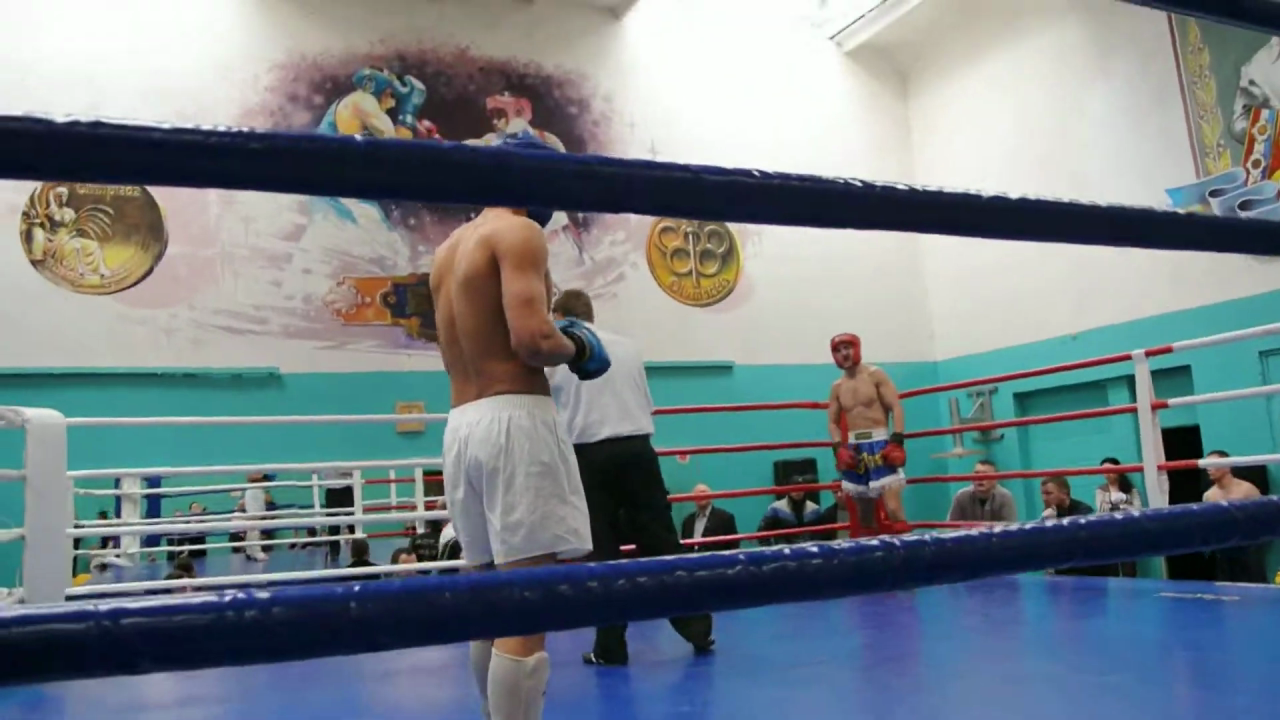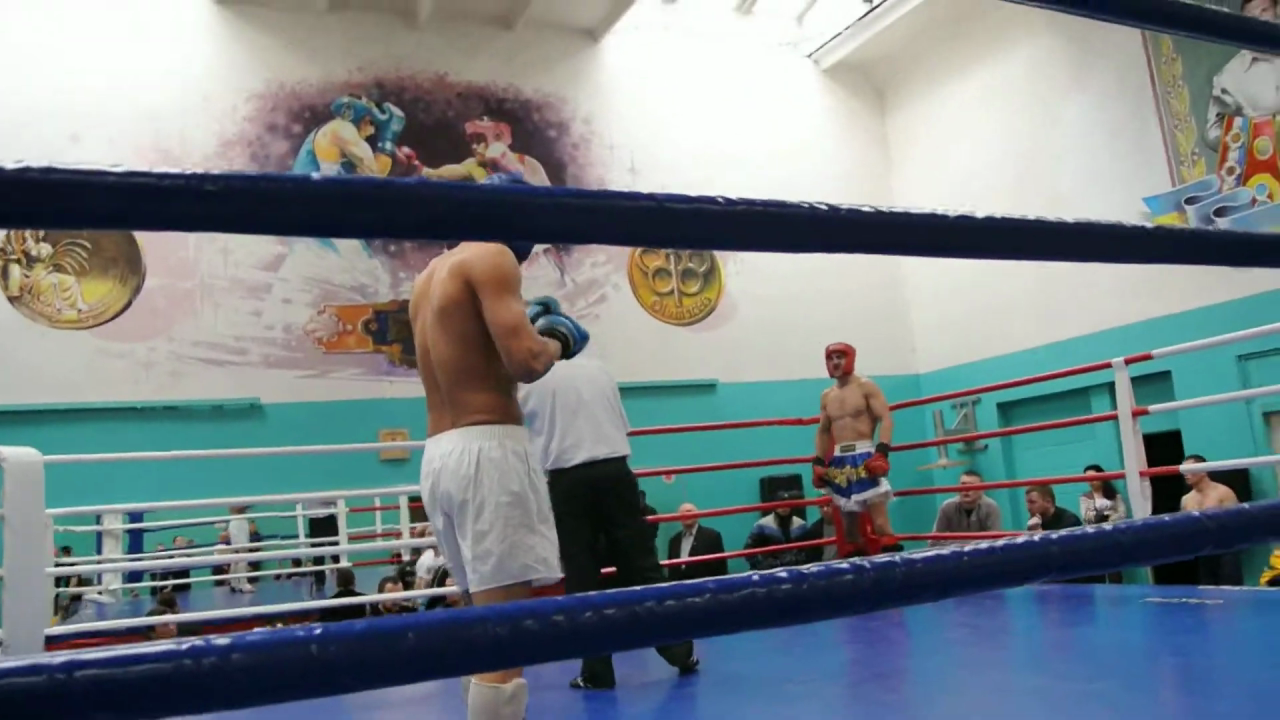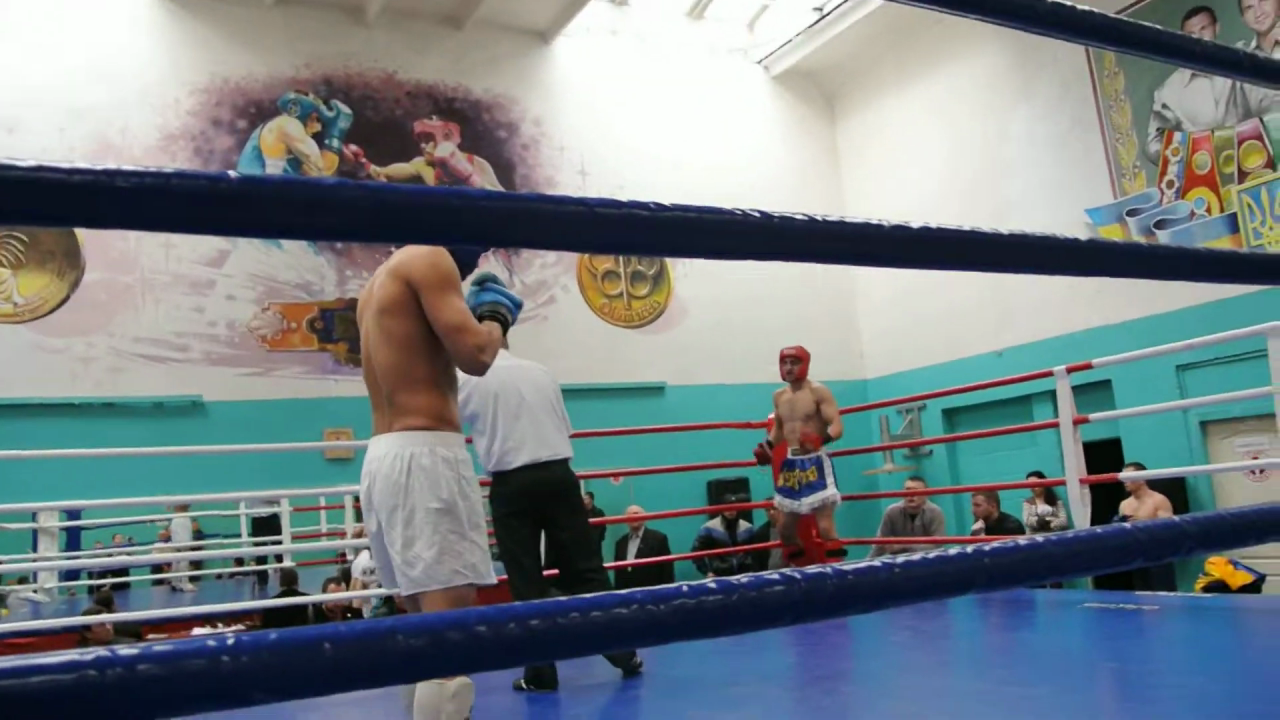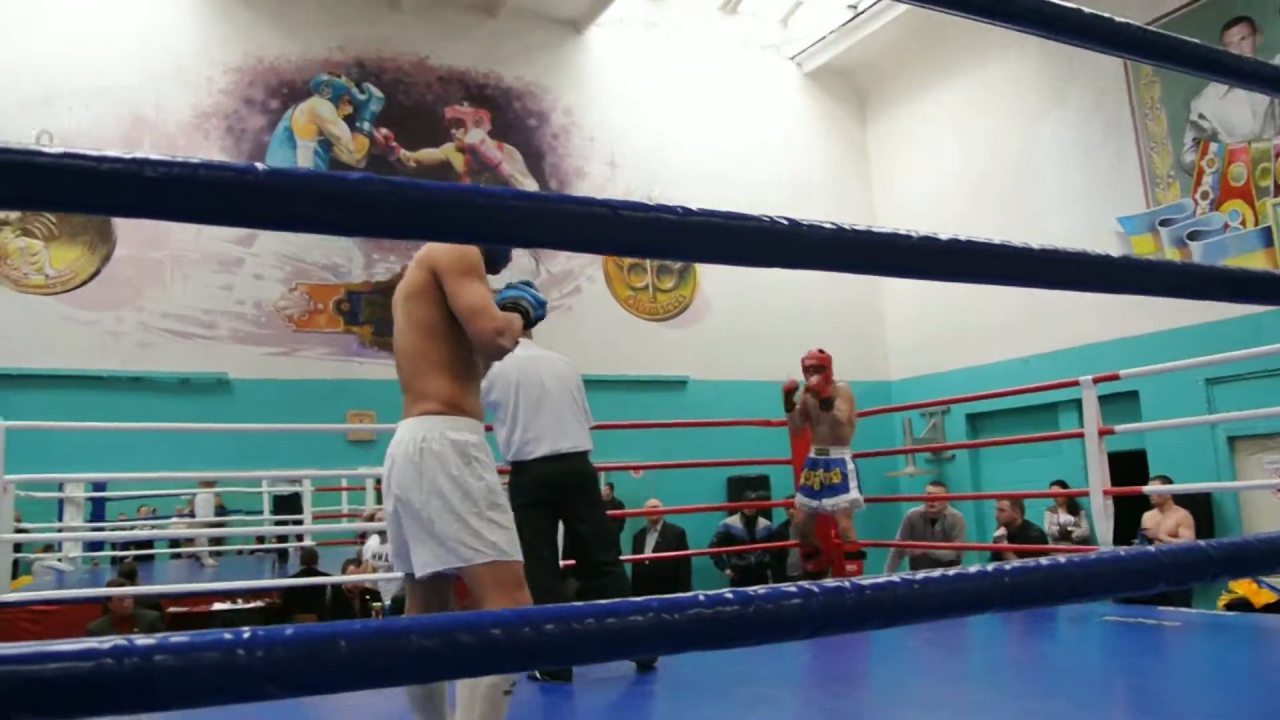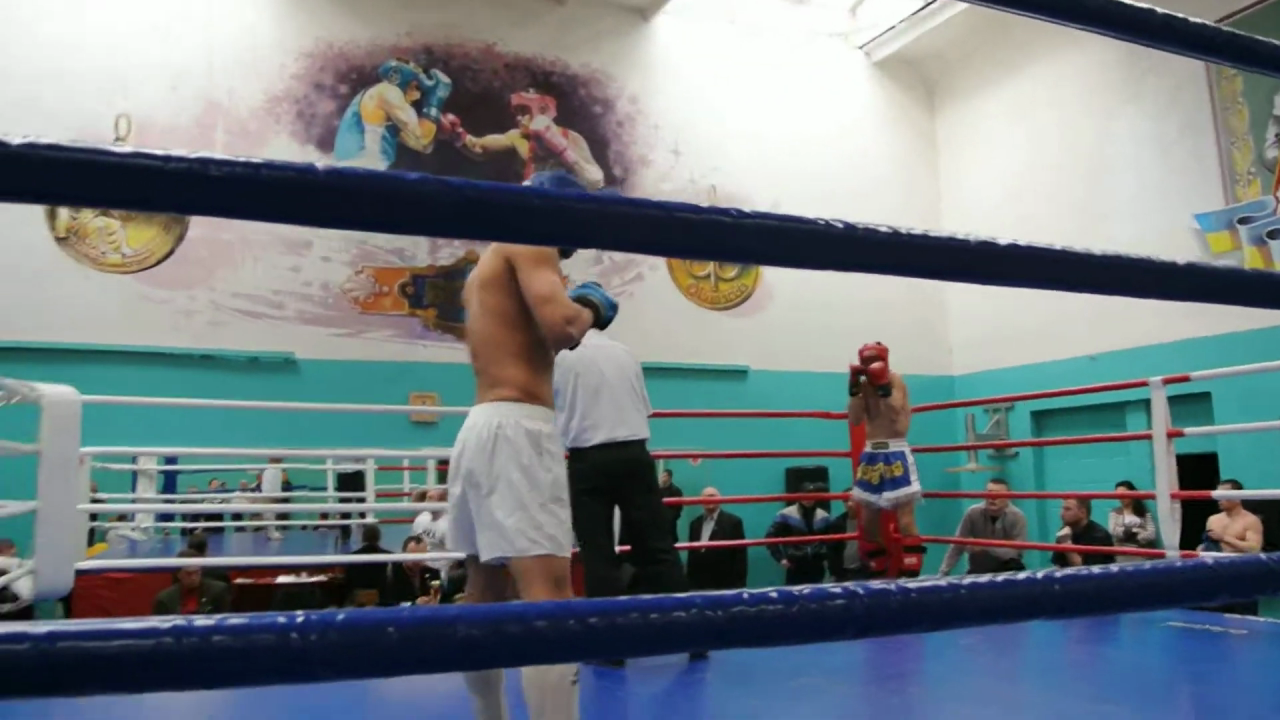
dt=0.2s
person 1, frame 1
left shoulder: (448, 249)
right shoulder: (517, 232)
right elbow: (533, 338)
right wrist: (576, 346)
left hip: (463, 427)
right hip: (516, 421)
person 1, frame 2
left shoulder: (430, 275)
right shoulder: (490, 257)
right elbow: (525, 362)
left wrist: (527, 328)
right wrist: (557, 338)
left hip: (441, 456)
right hip: (490, 450)
person 1, frame 3
left shoulder: (381, 281)
right shoulder: (427, 259)
right elbow: (476, 356)
left wrist: (471, 316)
right wrist: (496, 317)
left hip: (385, 458)
right hip: (426, 456)
person 1, frame 4
left shoulder: (421, 273)
right shoulder: (454, 252)
right elbow: (492, 338)
left wrist: (503, 317)
right wrist: (521, 315)
left hip: (413, 443)
right hip: (444, 443)
left knee: (427, 613)
right knee: (508, 608)
person 1, frame 5
left shoulder: (492, 260)
right shoulder: (529, 239)
right elbow: (559, 327)
left wrist: (570, 313)
right wrist: (591, 312)
left hip: (481, 431)
right hip: (517, 429)
left knee: (485, 595)
right knee: (549, 600)
person 2, frame 1
right shoulder: (626, 348)
right elbow: (646, 403)
left hip: (591, 456)
right hip: (637, 449)
left knee: (600, 553)
right knee: (661, 544)
left ankle: (610, 646)
right ankle: (698, 627)
person 2, frame 2
left shoulder: (529, 382)
right shoulder: (598, 370)
right elbow: (622, 425)
left hip: (569, 484)
right hip: (615, 473)
left knee: (583, 579)
right knee: (641, 566)
left ankle: (598, 670)
right ankle: (679, 652)
person 2, frame 3
left shoulder: (469, 380)
right shoulder: (541, 372)
right elbow: (565, 427)
left hip: (512, 484)
right hip: (558, 474)
left knee: (526, 580)
right knee: (585, 568)
left ankle: (541, 671)
right ankle: (622, 652)
person 2, frame 4
left shoulder: (495, 370)
right shoulder: (563, 364)
right elbow: (586, 420)
left hip: (530, 476)
right hip: (577, 467)
left knee: (544, 573)
right knee: (602, 562)
person 2, frame 5
left shoulder: (559, 357)
right shoulder: (624, 352)
right elbow: (644, 408)
left hip: (588, 460)
right hip: (634, 454)
left knee: (597, 554)
right knee: (657, 547)
person 3, frame 1
left shoulder: (875, 375)
right shoulder: (837, 387)
left elbow: (896, 408)
right elbow: (833, 422)
left wrist: (897, 442)
right wrist: (839, 448)
left hip: (879, 445)
right hip: (854, 449)
left knee: (893, 509)
person 3, frame 2
left shoulder: (865, 386)
right shoulder: (827, 396)
left elbow: (886, 420)
right elbow: (823, 431)
left wrist: (881, 453)
right wrist: (818, 463)
left hip: (865, 458)
right hip: (839, 461)
left knee: (880, 524)
right knee: (849, 527)
person 3, frame 3
left shoulder: (818, 391)
right shoulder: (779, 396)
left elbow: (837, 426)
left wrist: (821, 438)
right wrist: (767, 446)
left hip: (815, 462)
right hip: (790, 463)
left knee: (825, 527)
right knee: (785, 529)
person 3, frame 4
left shoulder: (841, 390)
right shoulder: (806, 393)
left elbow: (841, 421)
right elbow: (795, 428)
left wrist: (824, 397)
right wrist: (789, 401)
left hip: (838, 462)
right hip: (814, 461)
left knee: (845, 528)
right knee: (799, 526)
person 3, frame 5
left shoulder: (895, 380)
right shoulder: (862, 385)
left elbow: (894, 412)
right elbow: (854, 420)
left wrist: (883, 382)
right wrist: (854, 387)
left hip: (896, 455)
right hip: (870, 456)
left knee: (906, 522)
right knee: (868, 524)
left ankle: (910, 580)
right ankle: (879, 577)
